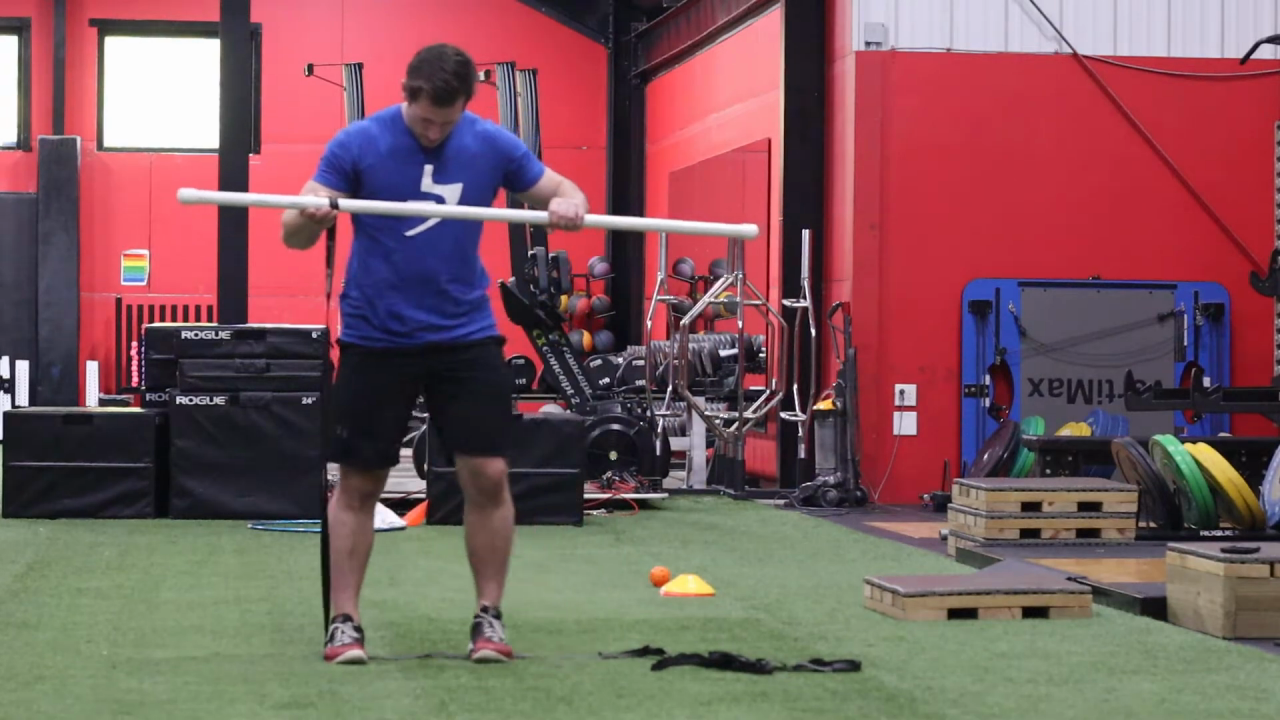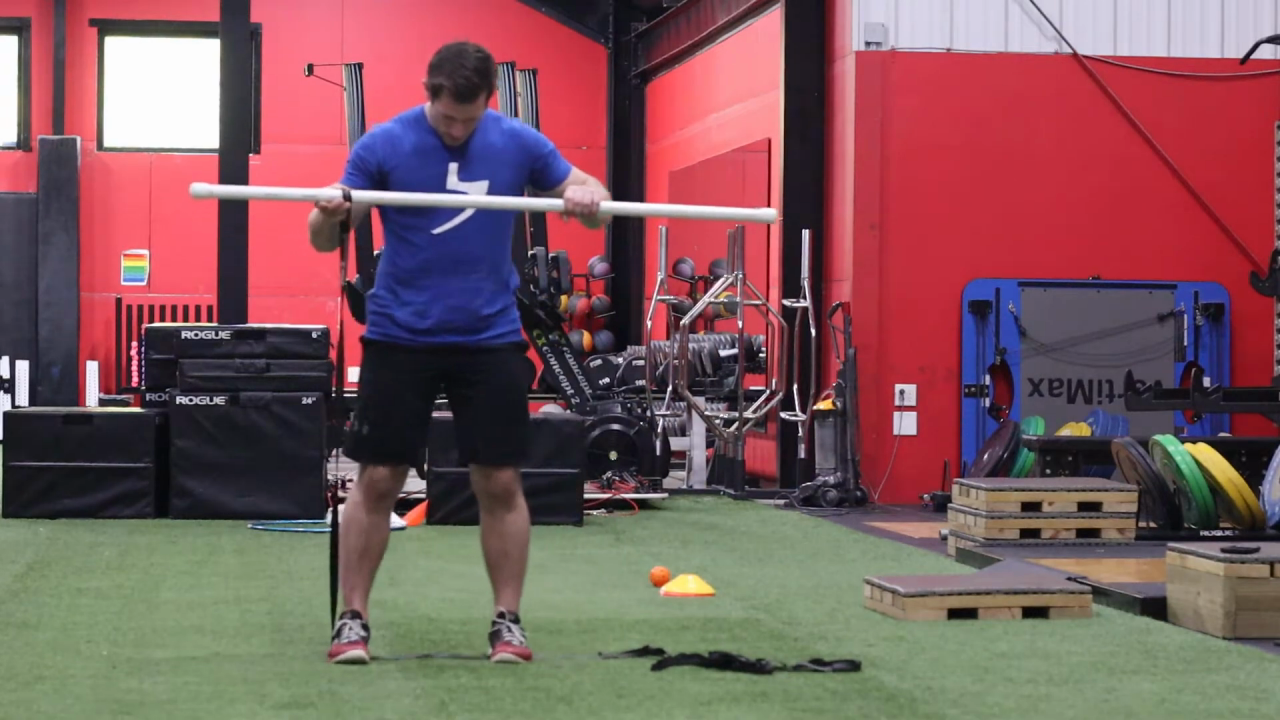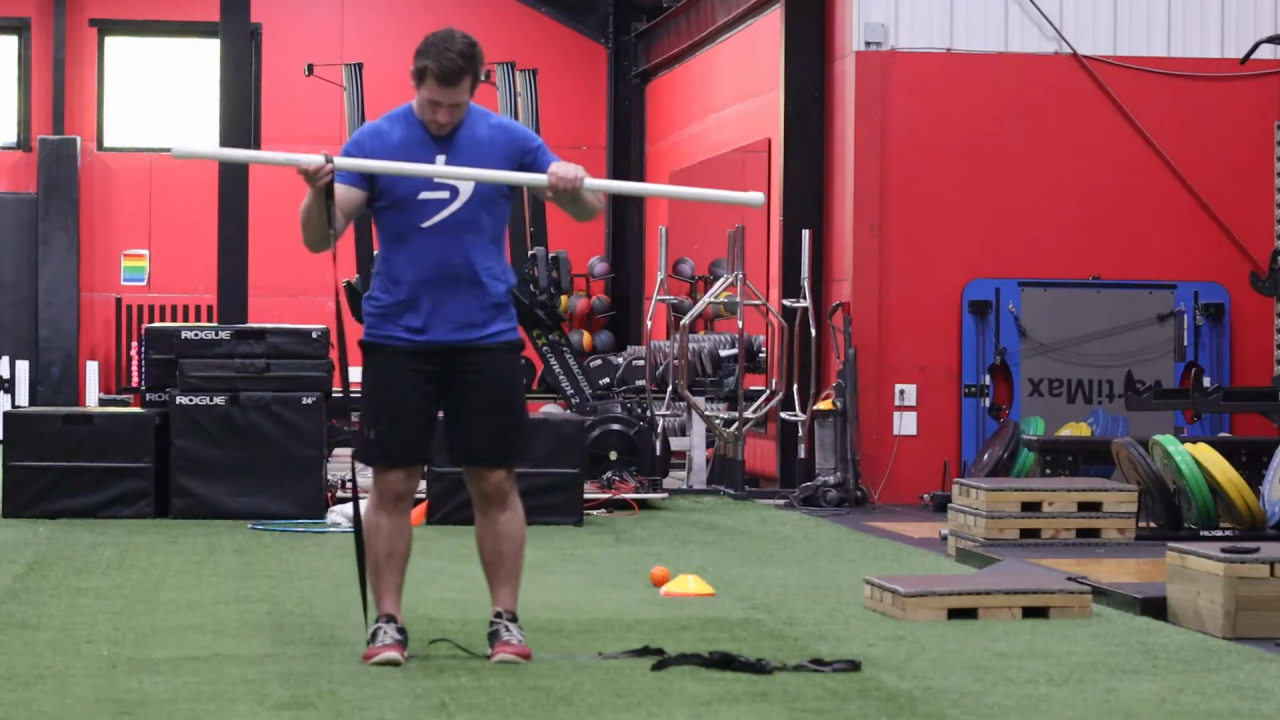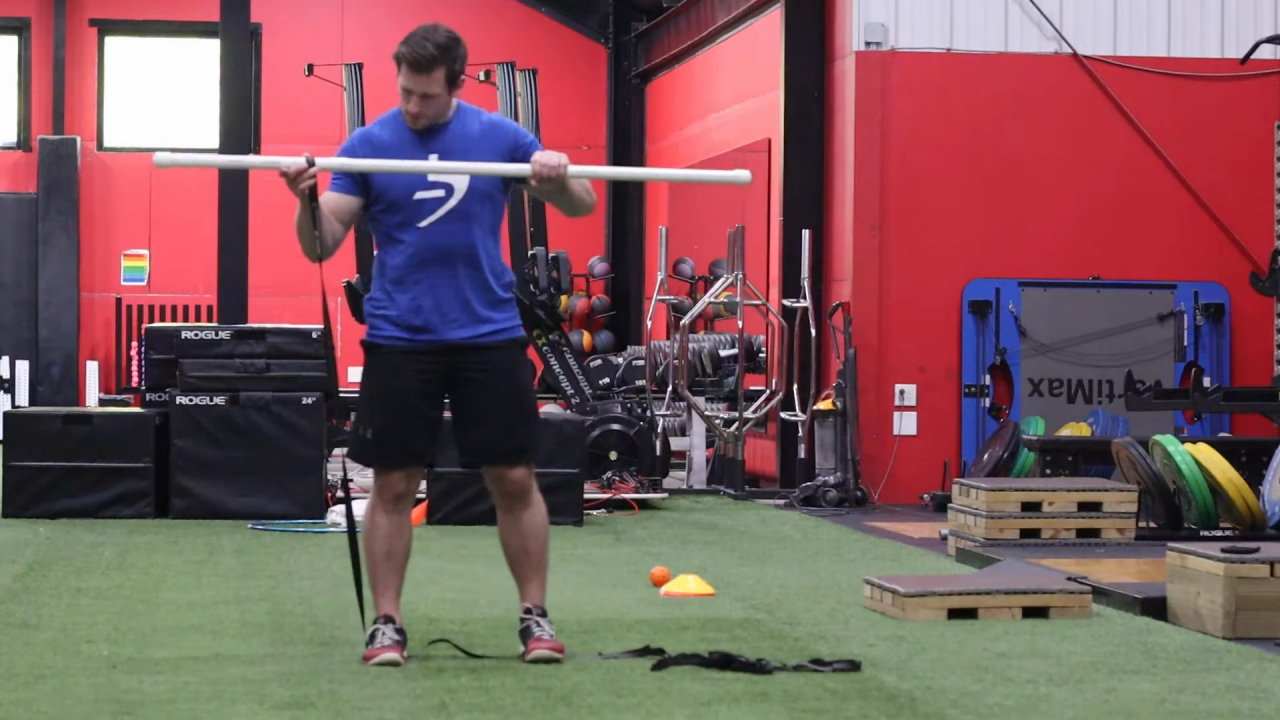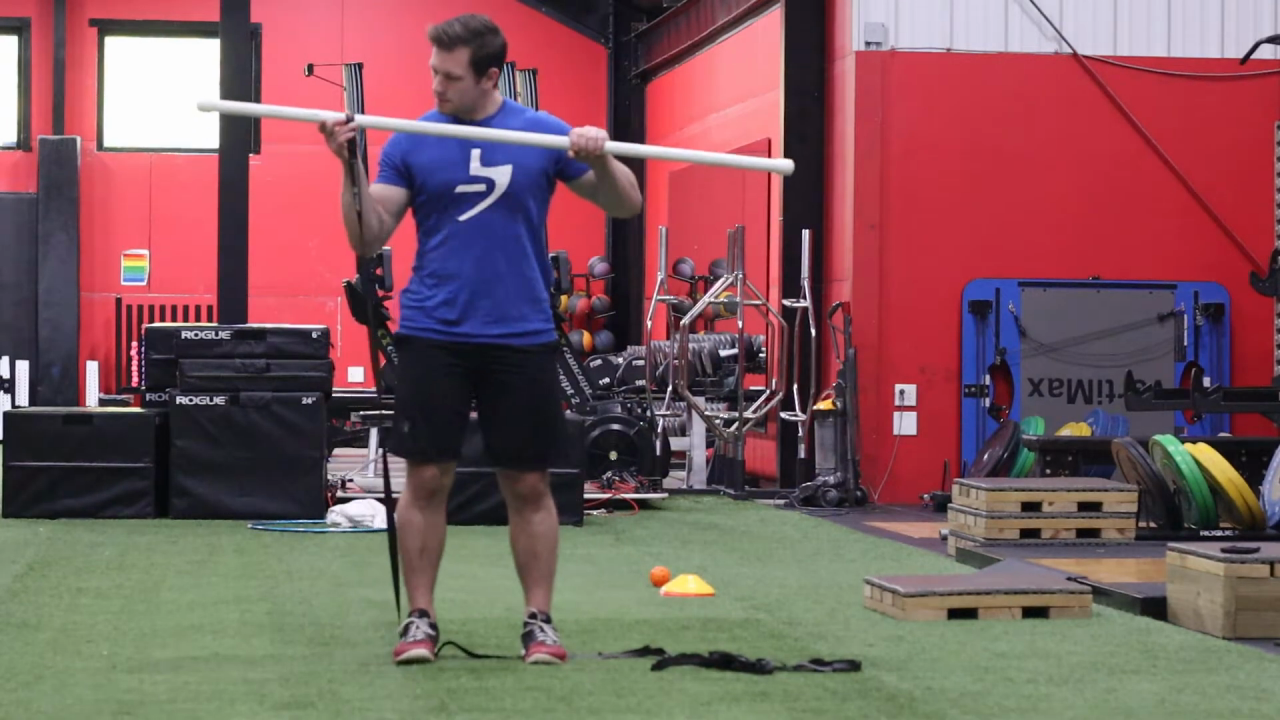
dt=0.4s
person 1, frame 1
left shoulder: (494, 144)
right shoulder: (358, 143)
left elbow: (562, 194)
right elbow: (294, 232)
left wrist: (570, 206)
right wrist: (310, 216)
left hip: (466, 336)
right hip: (376, 338)
left knee: (487, 476)
right knee: (358, 482)
left ankle: (488, 615)
right ankle: (343, 620)
person 1, frame 2
left shoulder: (521, 143)
right shoulder: (382, 145)
left elbow: (595, 203)
right elbow: (324, 240)
left wrist: (589, 200)
right wrist: (329, 214)
left hip: (490, 339)
right hip: (399, 337)
left knee: (500, 482)
right knee: (377, 479)
left ankle: (507, 620)
right ankle: (352, 619)
person 1, frame 3
left shoulder: (509, 139)
right shoulder: (372, 141)
left elbow: (587, 210)
right elbow: (320, 237)
left wrist: (573, 186)
right wrist: (318, 192)
left hip: (486, 337)
right hip: (398, 338)
left knee: (495, 483)
right knee: (394, 483)
left ankle: (505, 619)
right ankle: (386, 622)
person 1, frame 4
left shoulder: (501, 135)
right shoulder: (367, 145)
left elbow: (584, 203)
right elbow: (321, 246)
left wrist: (559, 177)
right wrist: (305, 199)
left hip: (490, 335)
right hip: (400, 339)
left knee: (514, 479)
right knee: (393, 484)
left ankle: (535, 616)
right ankle: (386, 623)
person 1, frame 5
left shoulder: (543, 133)
right shoulder: (410, 141)
left elbow: (627, 205)
right elbow: (368, 239)
left wrist: (602, 159)
right wrist: (351, 167)
left hip: (523, 338)
right hip: (433, 336)
left knee: (528, 483)
right knee: (427, 478)
left ankle: (539, 620)
right ankle: (419, 617)
